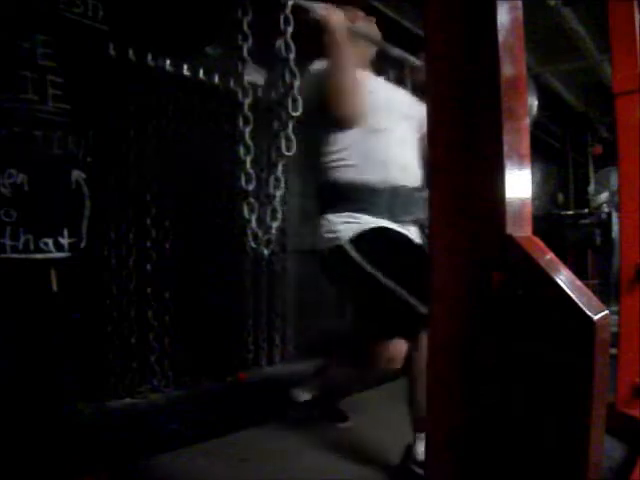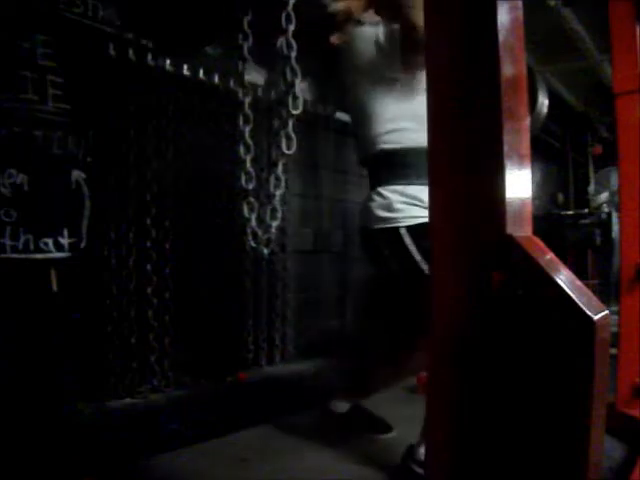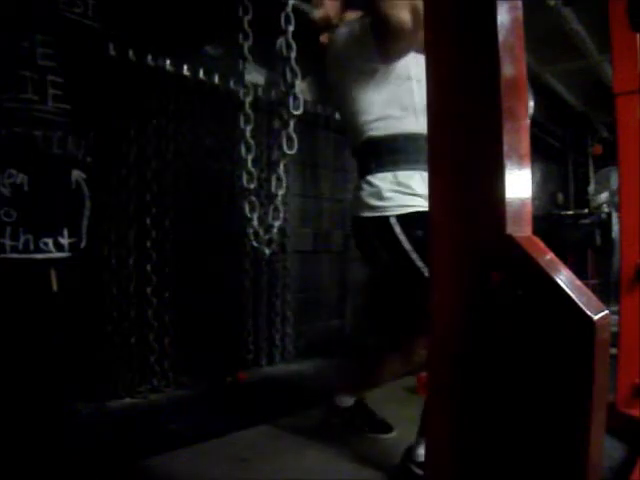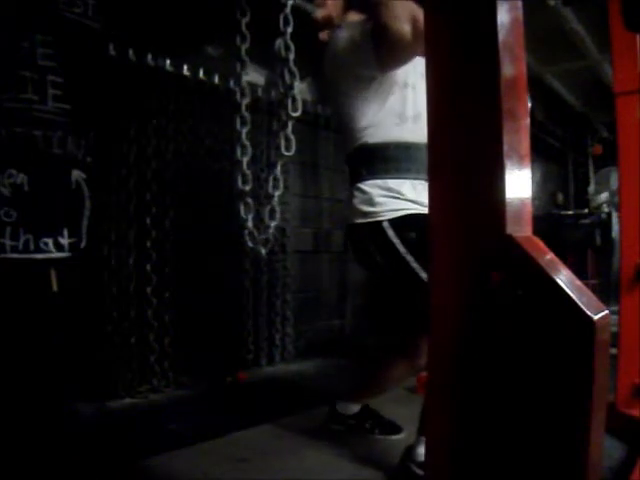
dt=0.5s
person 1, frame 1
left shoulder: (400, 95)
right shoulder: (325, 73)
right elbow: (345, 112)
left hip: (401, 232)
right hip: (359, 231)
left knee: (386, 350)
left ankle: (311, 392)
person 1, frame 2
left shoulder: (398, 51)
right shoulder: (369, 41)
left hip: (422, 217)
right hip: (408, 216)
left knee: (405, 341)
left ankle: (347, 403)
person 1, frame 3
left shoulder: (412, 56)
right shoulder: (354, 39)
left hip: (422, 209)
right hip: (399, 209)
left knee: (412, 336)
left ankle: (348, 399)
person 1, frame 4
left shoulder: (415, 61)
right shoulder: (353, 42)
left hip: (418, 215)
right hip: (393, 215)
left knee: (416, 344)
left ankle: (350, 408)
